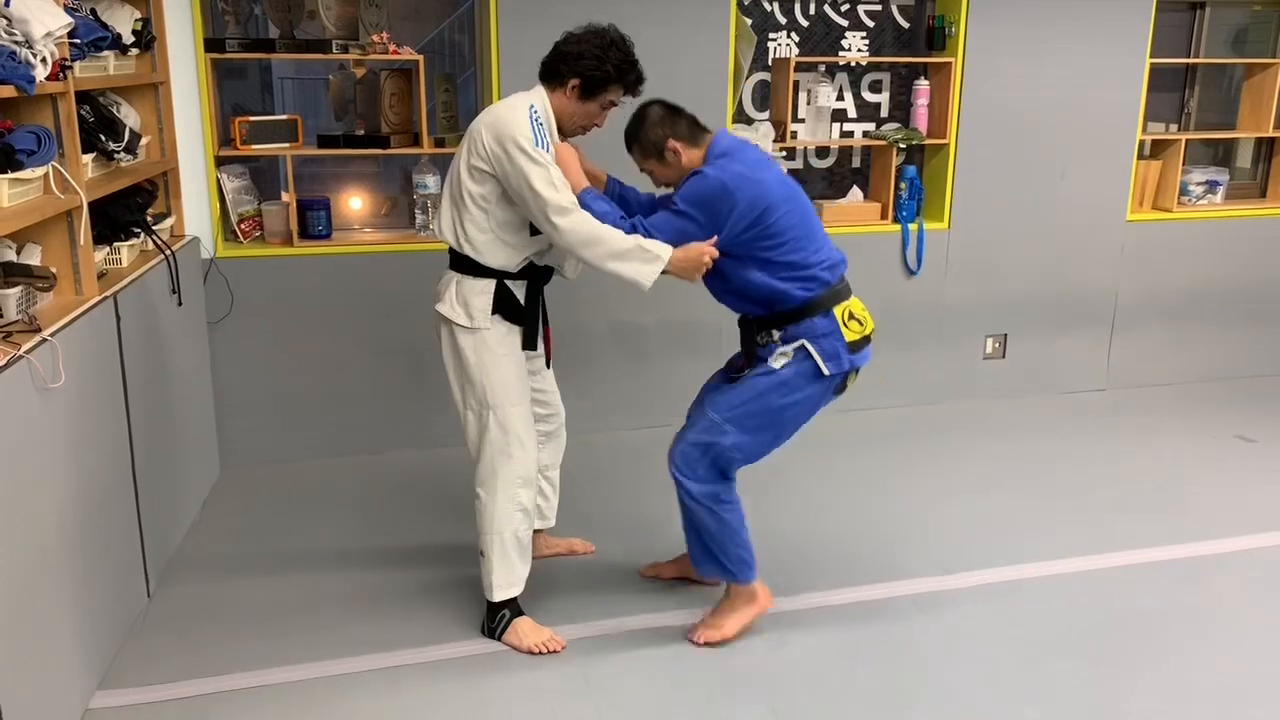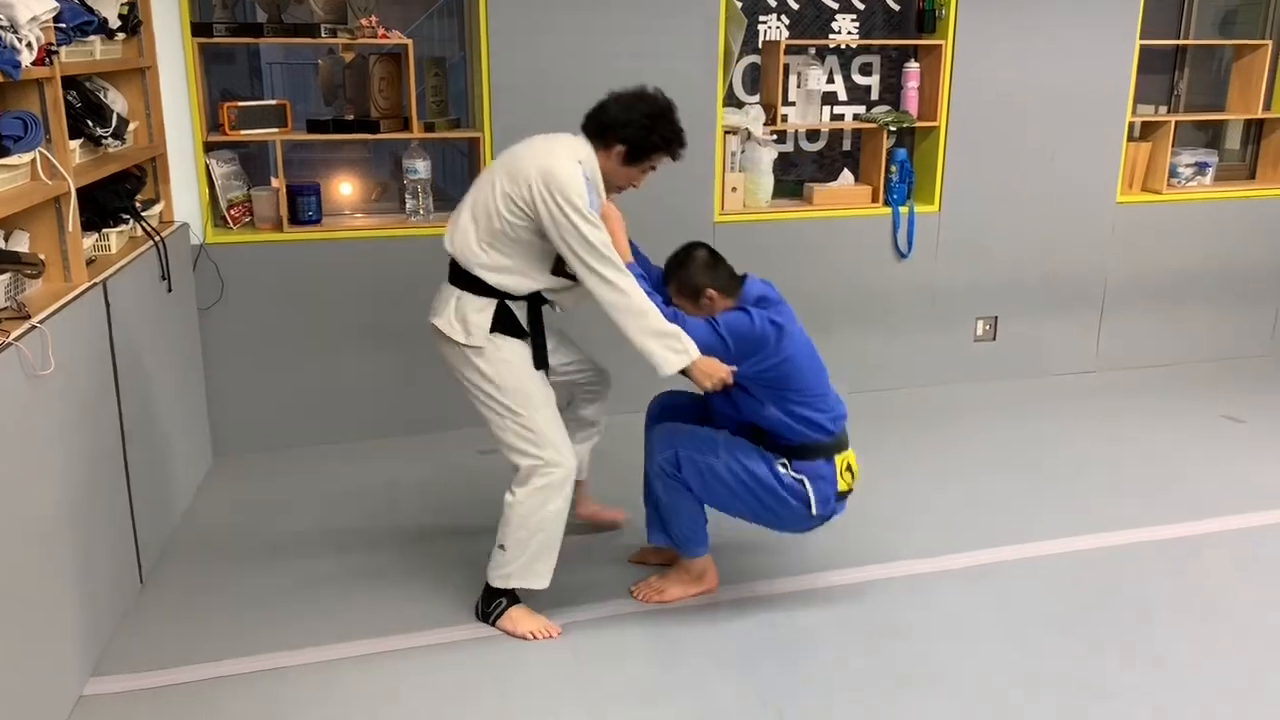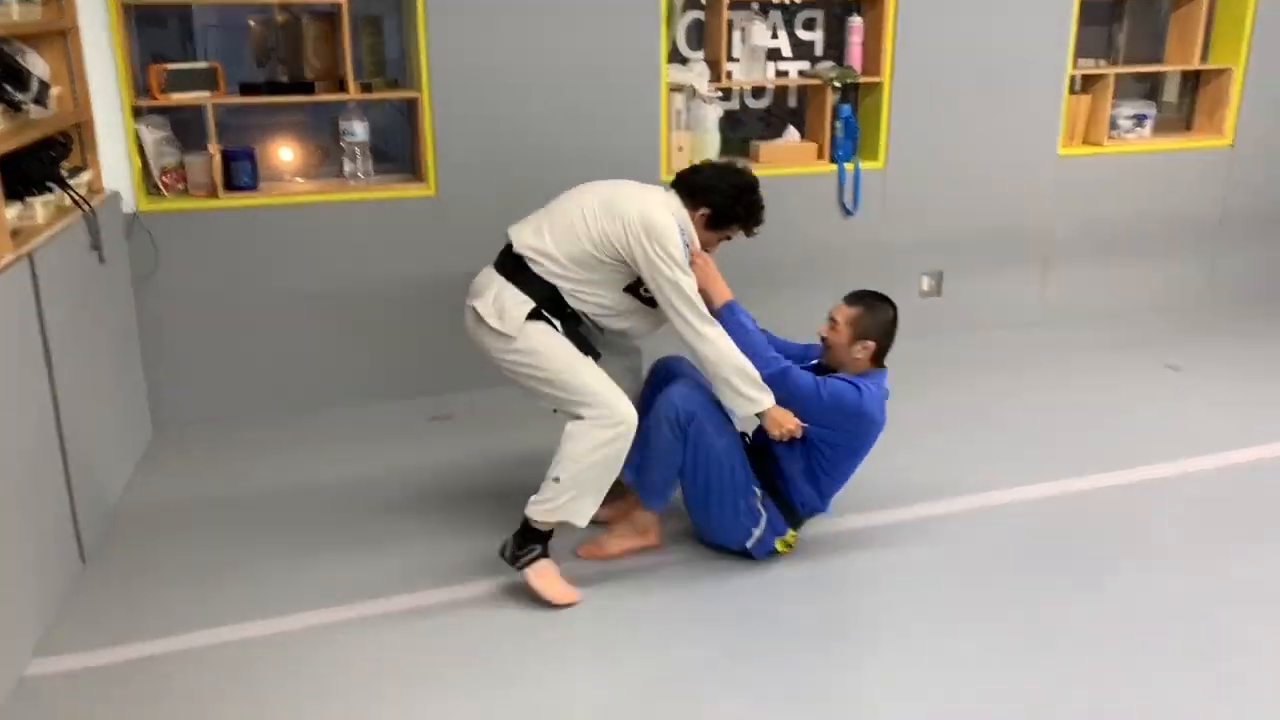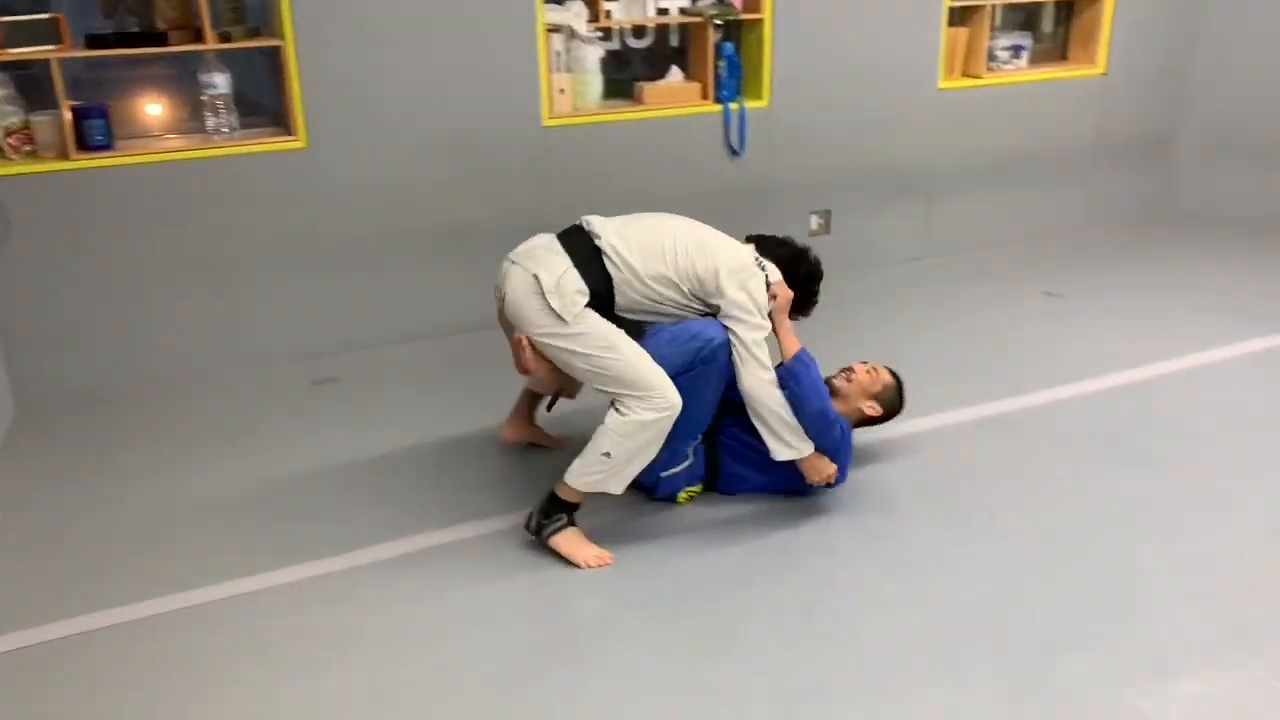
dt=0.3s
person 1, frame 1
left shoulder: (531, 120)
right shoulder: (517, 127)
left elbow: (552, 222)
right elbow: (568, 226)
right wrist: (667, 260)
left hip: (512, 299)
right hip: (484, 309)
left knee: (544, 420)
right knee: (510, 449)
left ankle: (530, 533)
right ankle: (503, 609)
person 1, frame 2
left shoulder: (564, 158)
right shoulder: (565, 177)
left elbow: (585, 267)
right elbow: (610, 283)
right wrist: (687, 358)
left hip: (508, 312)
right hip: (481, 325)
left knee: (586, 382)
right knee: (550, 461)
left ankle: (571, 499)
right ankle: (500, 597)
person 1, frame 3
left shoulder: (650, 206)
right shoulder: (661, 229)
left elbow: (663, 313)
right elbow: (700, 332)
right wrist: (765, 408)
left hip: (528, 299)
right hip: (507, 312)
left knee: (627, 365)
right knee: (612, 416)
right ankle: (530, 542)
person 1, frame 4
left shoulder: (716, 254)
right shoulder: (746, 277)
right elbow: (755, 379)
right wrist: (804, 454)
left hip: (528, 268)
right hip: (545, 292)
right knee: (656, 401)
left ankle: (520, 419)
right ankle: (554, 516)
person 2, frame 1
left shoulder: (726, 186)
right shoulder: (732, 159)
left elbow: (640, 243)
right elbow: (663, 216)
left wrist: (575, 184)
right wrist: (596, 180)
left hip: (818, 345)
right hip: (794, 334)
left knee: (697, 456)
right knee: (706, 424)
left ankle: (744, 590)
right ankle: (706, 556)
person 2, frame 2
left shoulder: (757, 331)
right shoulder: (752, 296)
right elbow: (660, 284)
left wrist: (617, 245)
right wrist: (620, 240)
left hip: (808, 486)
right hip: (782, 445)
left knee: (669, 449)
right knee: (667, 410)
left ankle: (697, 568)
right ankle: (672, 544)
person 2, frame 3
left shoulder: (857, 404)
right shoulder: (831, 362)
left elbow: (772, 374)
left wrist: (718, 292)
left hip: (749, 527)
left knee: (682, 400)
right knee: (671, 371)
left ankle: (642, 523)
right ankle: (634, 496)
person 2, frame 4
left shoulder: (833, 444)
right shoulder: (813, 387)
left elbow: (816, 421)
left wrist: (782, 324)
left hip: (672, 466)
left knee: (711, 341)
